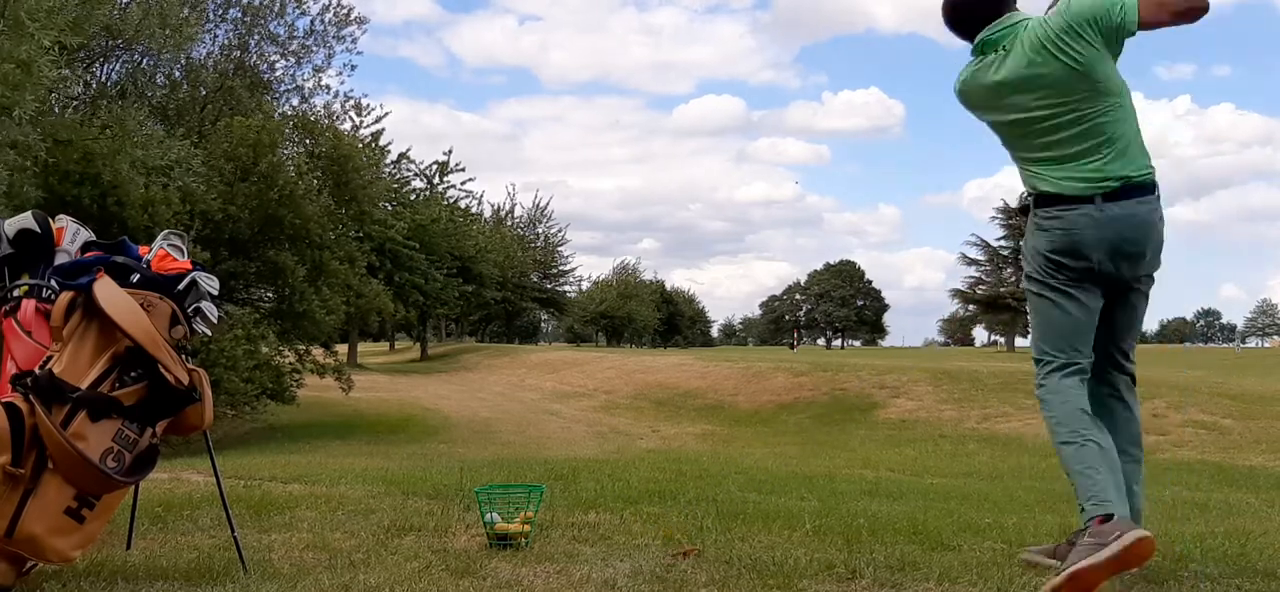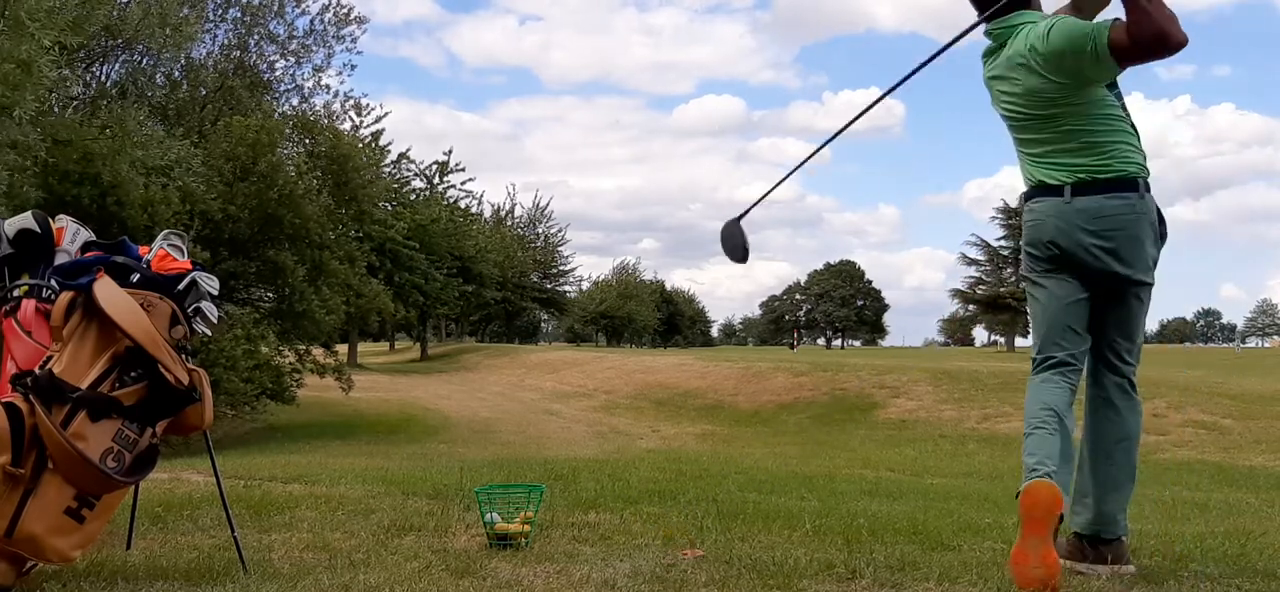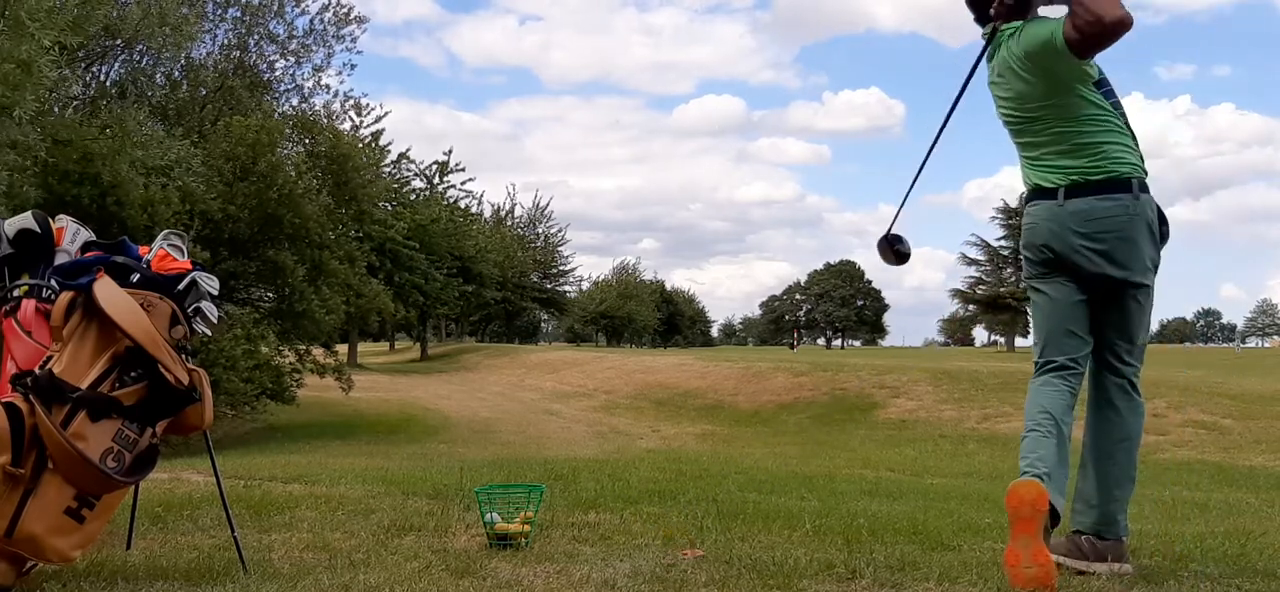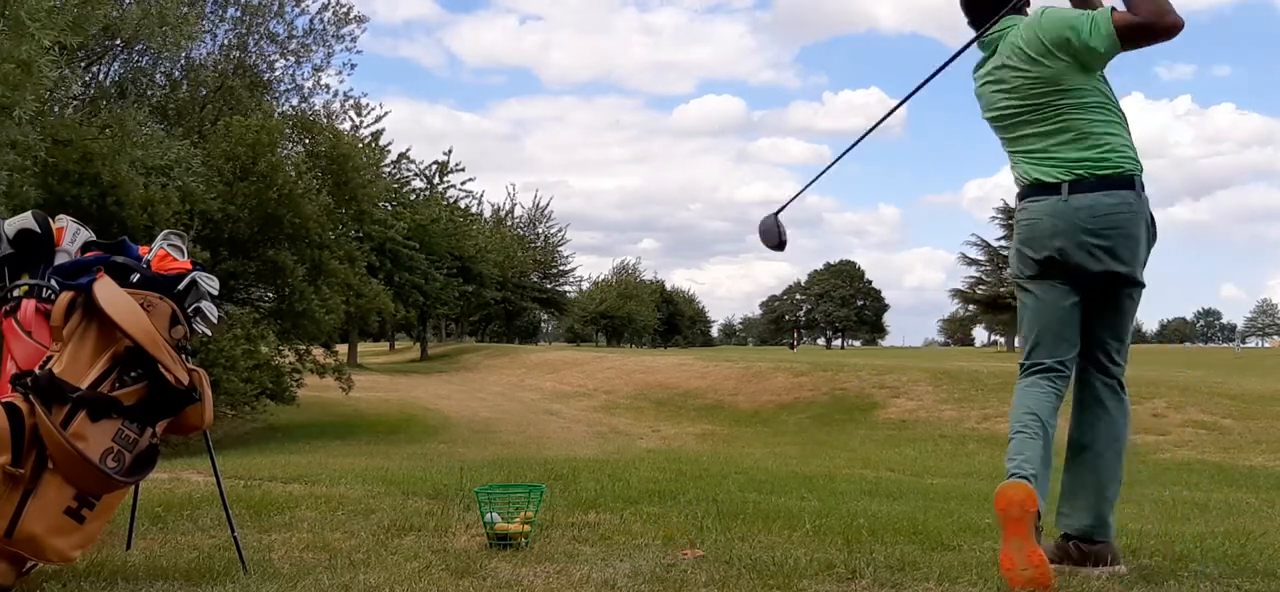
dt=0.2s
person 1, frame 1
left shoulder: (971, 83)
left hip: (1063, 227)
right hip: (1137, 215)
left knee: (1060, 372)
right knee: (1113, 373)
left ankle: (1109, 520)
right ankle: (1111, 518)
person 1, frame 2
left shoulder: (995, 58)
left hip: (1051, 218)
right hip: (1122, 212)
left knee: (1054, 367)
right knee: (1114, 374)
left ankle: (1044, 481)
right ankle: (1101, 534)
person 1, frame 3
left shoulder: (1000, 61)
left hip: (1049, 220)
right hip: (1117, 213)
left knee: (1056, 370)
right knee: (1117, 375)
left ankle: (1035, 485)
right ankle: (1101, 535)
person 1, frame 4
left shoulder: (985, 81)
left hip: (1042, 218)
right hip: (1117, 210)
left knee: (1043, 370)
right knee: (1104, 374)
left ankle: (1022, 485)
right ankle: (1090, 535)
